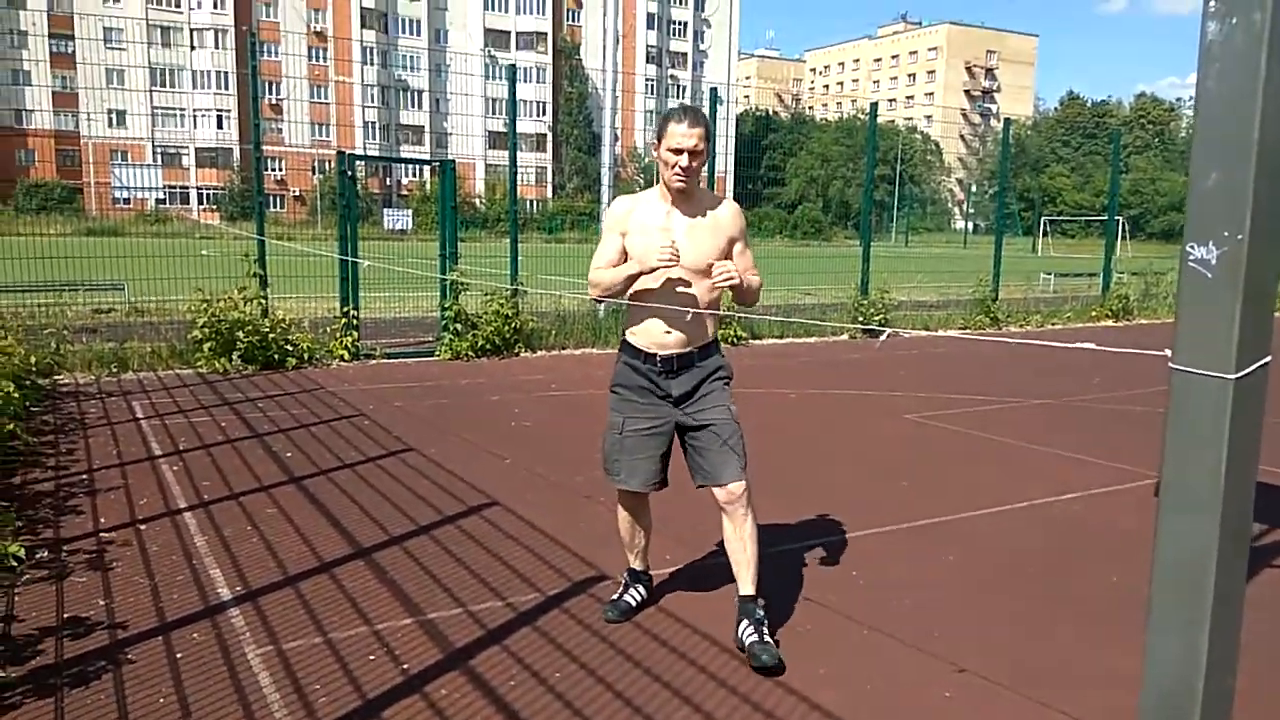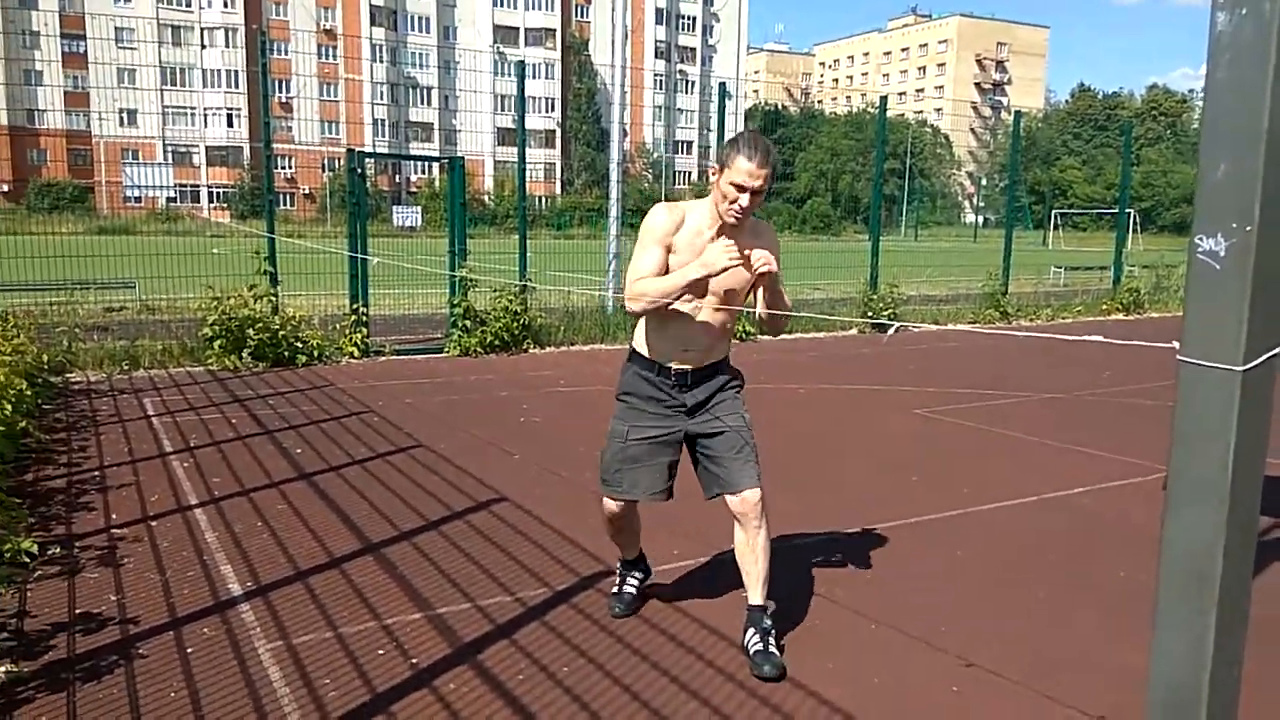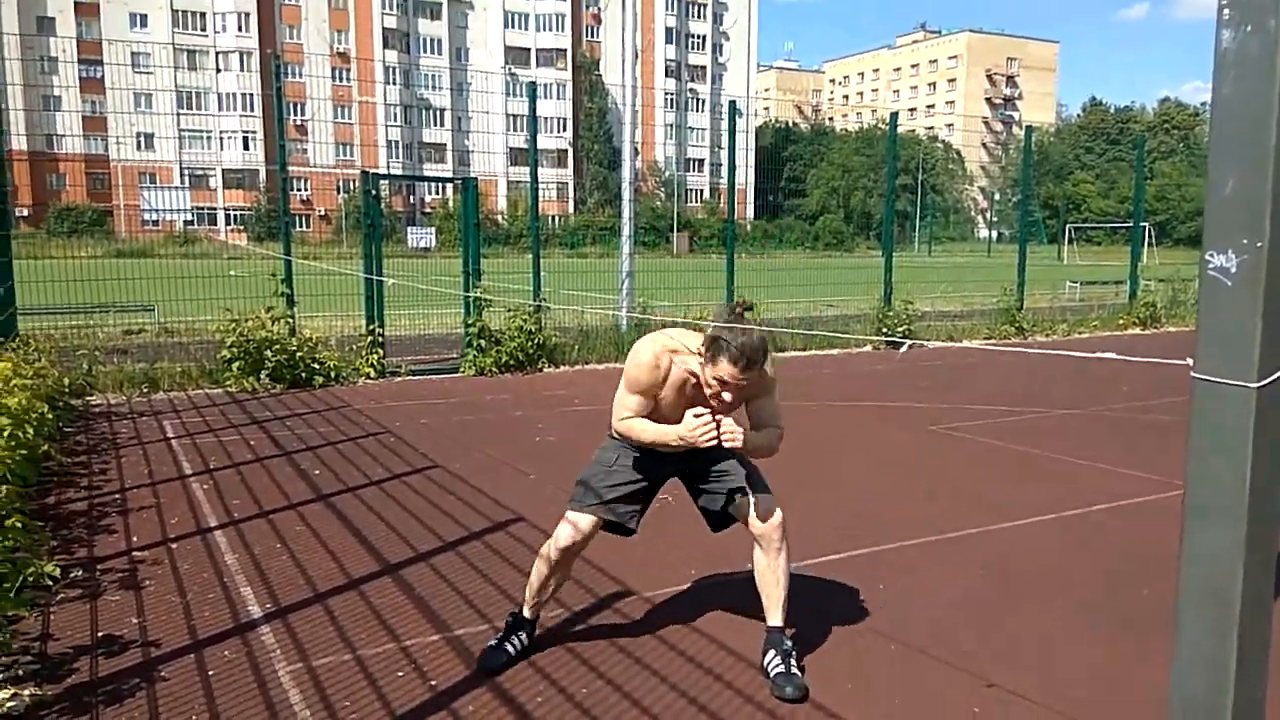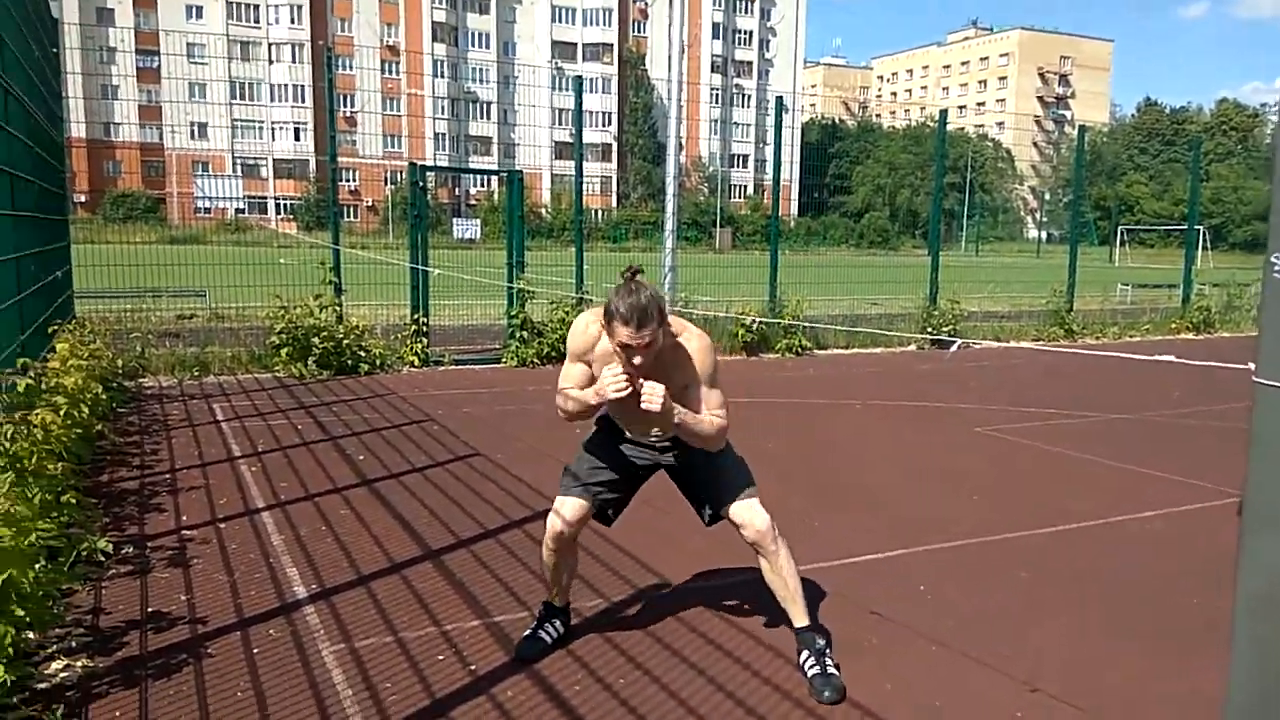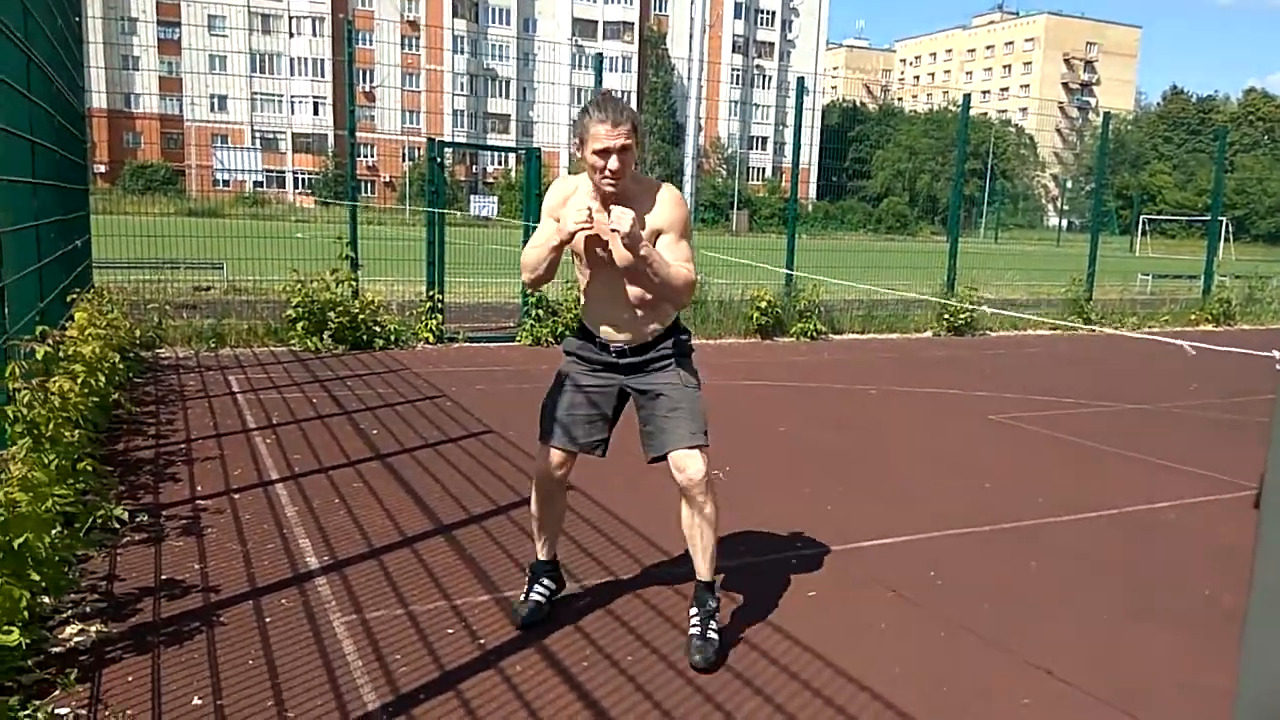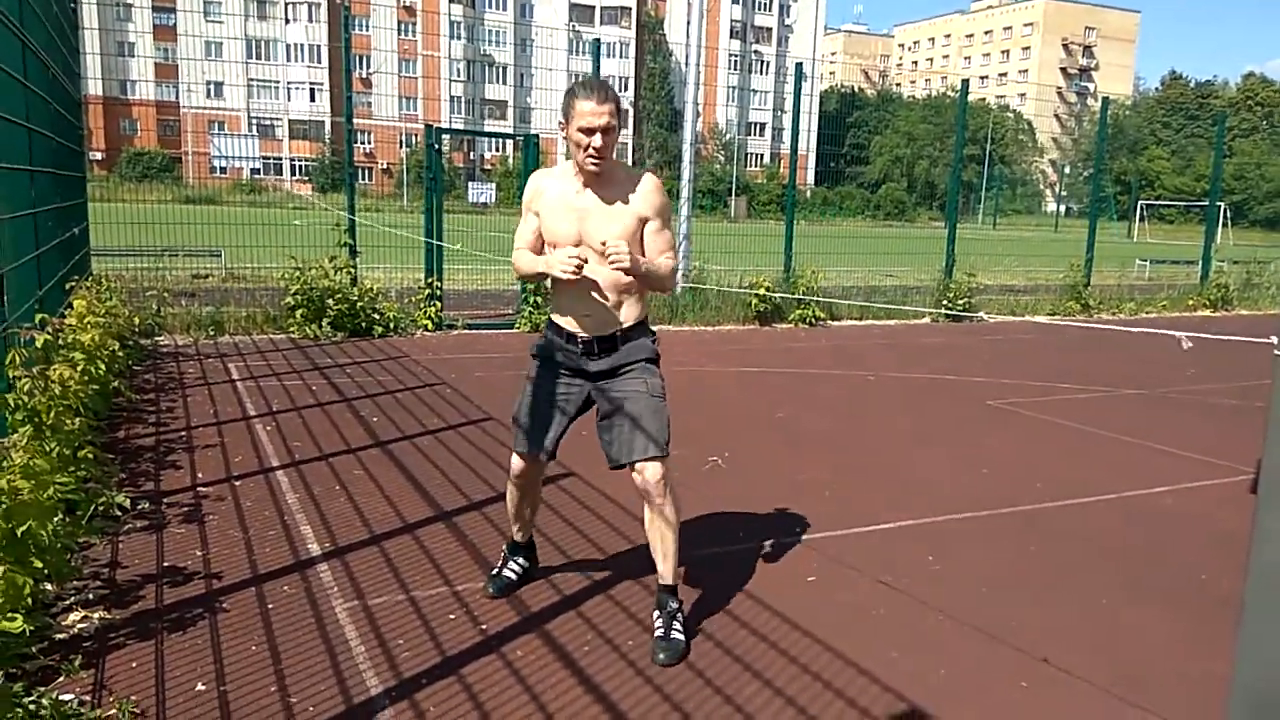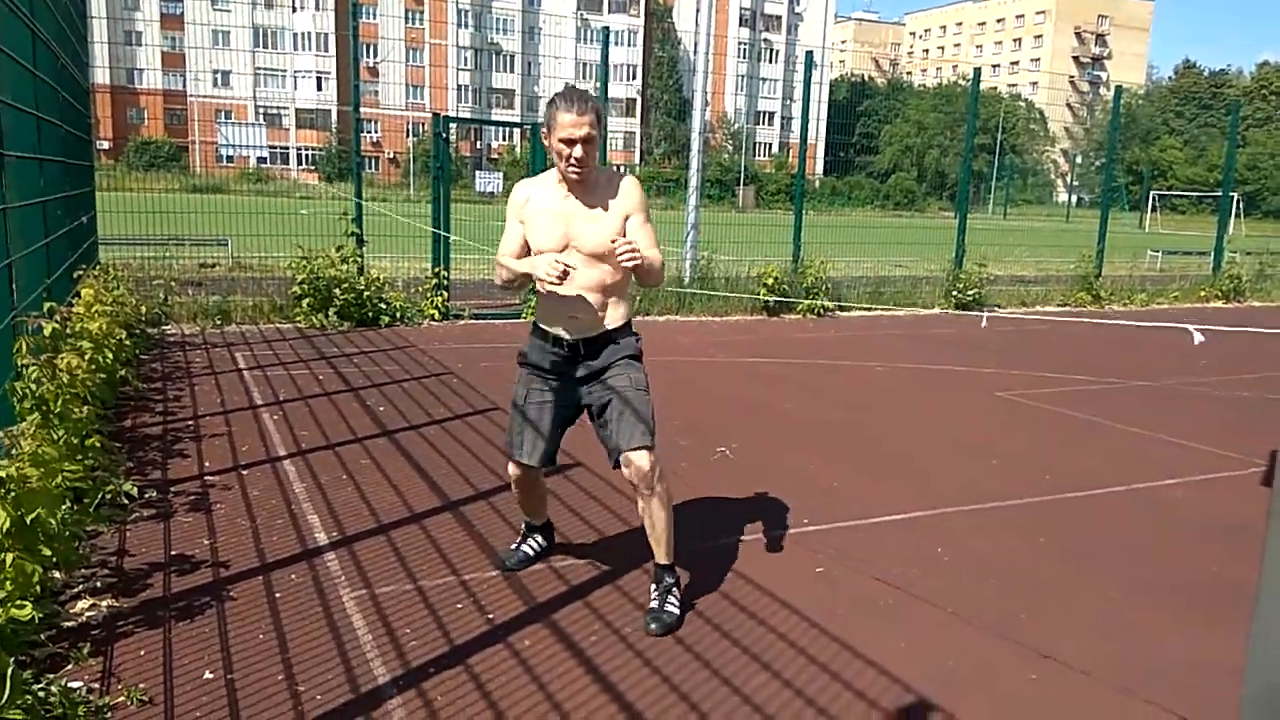
dt=0.3s
person 1, frame 1
left shoulder: (727, 214)
right shoulder: (625, 210)
left elbow: (754, 290)
right elbow: (596, 284)
left wrist: (738, 282)
right wrist: (639, 266)
left hip: (703, 370)
right hip: (639, 370)
left knee: (732, 492)
right knee: (631, 489)
left ankle: (750, 613)
right ankle: (638, 578)
person 1, frame 2
left shoulder: (763, 237)
right shoulder: (668, 218)
left elbow: (776, 325)
right elbow: (636, 299)
left wrist: (771, 286)
right wrist: (704, 270)
left hip: (715, 384)
right hip: (650, 383)
left knee: (747, 505)
right knee: (616, 505)
left ankle: (758, 622)
right ankle: (632, 565)
person 1, frame 3
left shoulder: (755, 372)
right shoulder: (652, 355)
left elbow: (771, 439)
right elbow: (622, 424)
left wrist: (747, 439)
right wrist: (681, 435)
left hip: (709, 447)
right hip: (642, 444)
left knee: (770, 522)
right knee: (569, 534)
left ankle: (777, 643)
right ankle: (523, 623)
person 1, frame 4
left shoulder: (694, 347)
right shoulder: (586, 332)
left elbow: (716, 433)
right elbow: (566, 407)
left wrist: (674, 414)
right wrist: (594, 396)
left hip: (691, 440)
right hip: (619, 439)
left knee: (757, 528)
right knee: (560, 526)
left ankle: (809, 641)
right ankle: (554, 616)
person 1, frame 5
left shoulder: (666, 201)
right shoulder: (563, 194)
left elbow: (684, 291)
right elbow: (530, 276)
left wrist: (640, 248)
right wrist: (563, 234)
left hip: (661, 354)
right hip: (592, 351)
left knee: (692, 473)
right knee: (551, 466)
left ankle: (705, 600)
right ankle: (545, 572)
person 1, frame 6
left shoulder: (645, 190)
right shoulder: (541, 186)
left elbow: (667, 273)
right elbow: (518, 259)
left wrist: (641, 271)
right wrist: (547, 266)
left hip: (627, 353)
right hip: (559, 347)
left knee: (651, 476)
right knee: (522, 467)
left ankle: (668, 602)
right ankle: (521, 551)
person 1, frame 7
left shoulder: (626, 190)
right shoulder: (526, 194)
left elbow: (655, 273)
right elbow: (502, 271)
left wrist: (640, 262)
right wrist: (530, 269)
left hip: (613, 351)
right hip: (548, 352)
left knee: (641, 468)
right knee: (521, 468)
left ankle: (665, 579)
right ankle: (538, 531)
